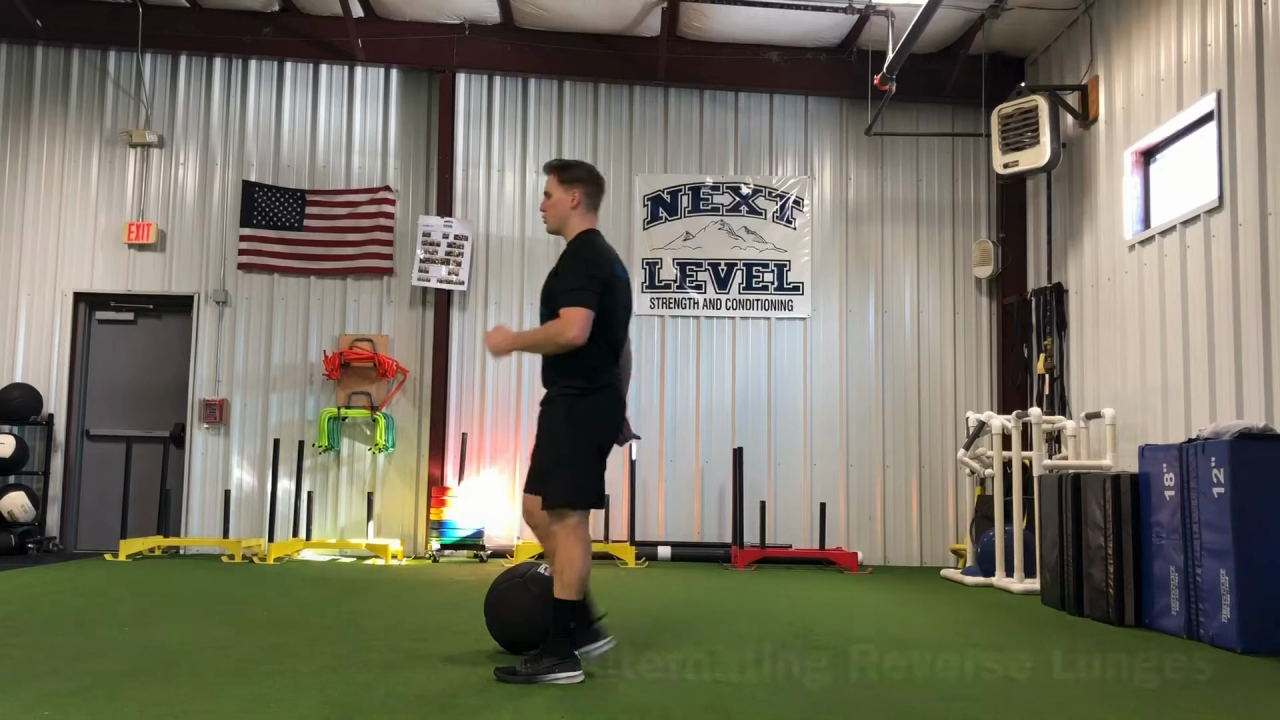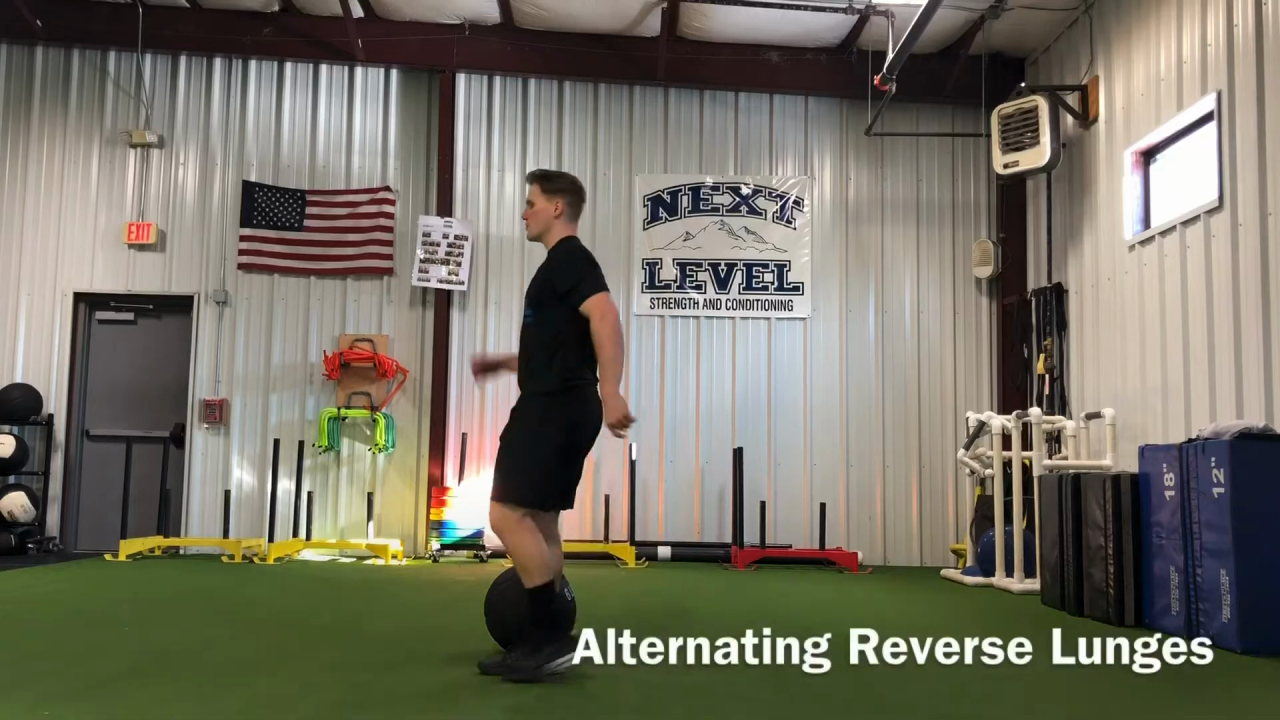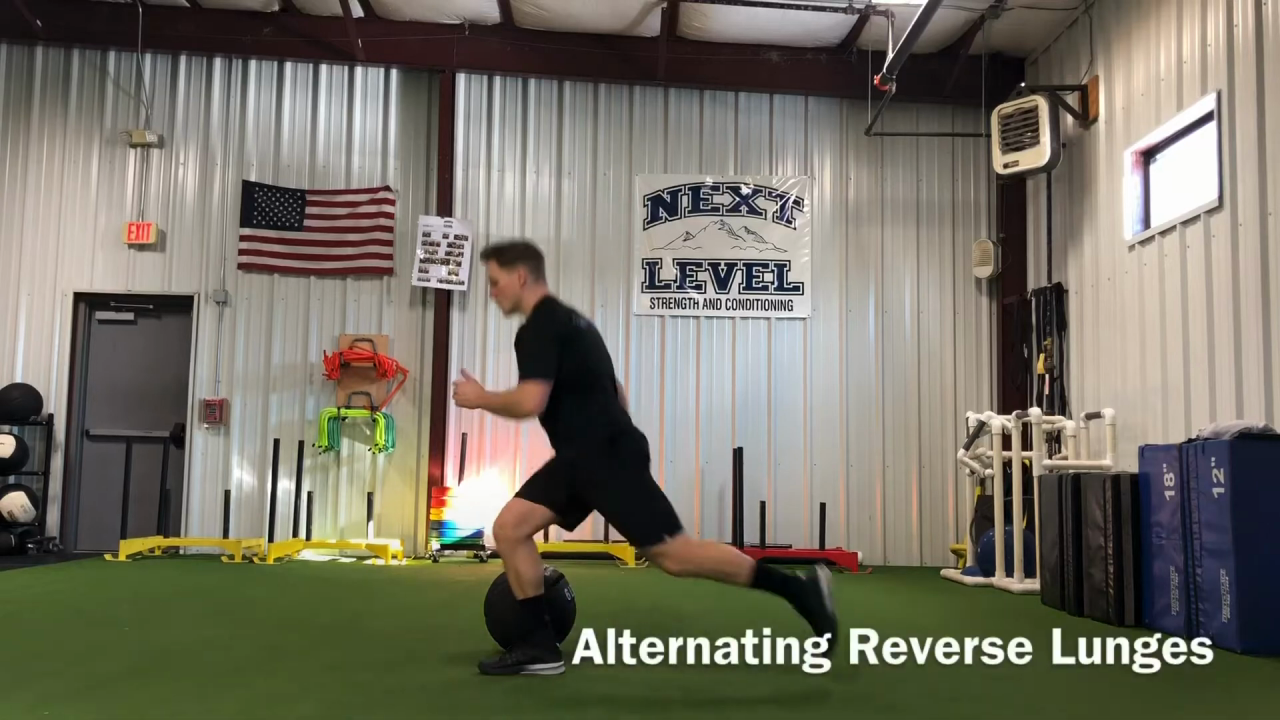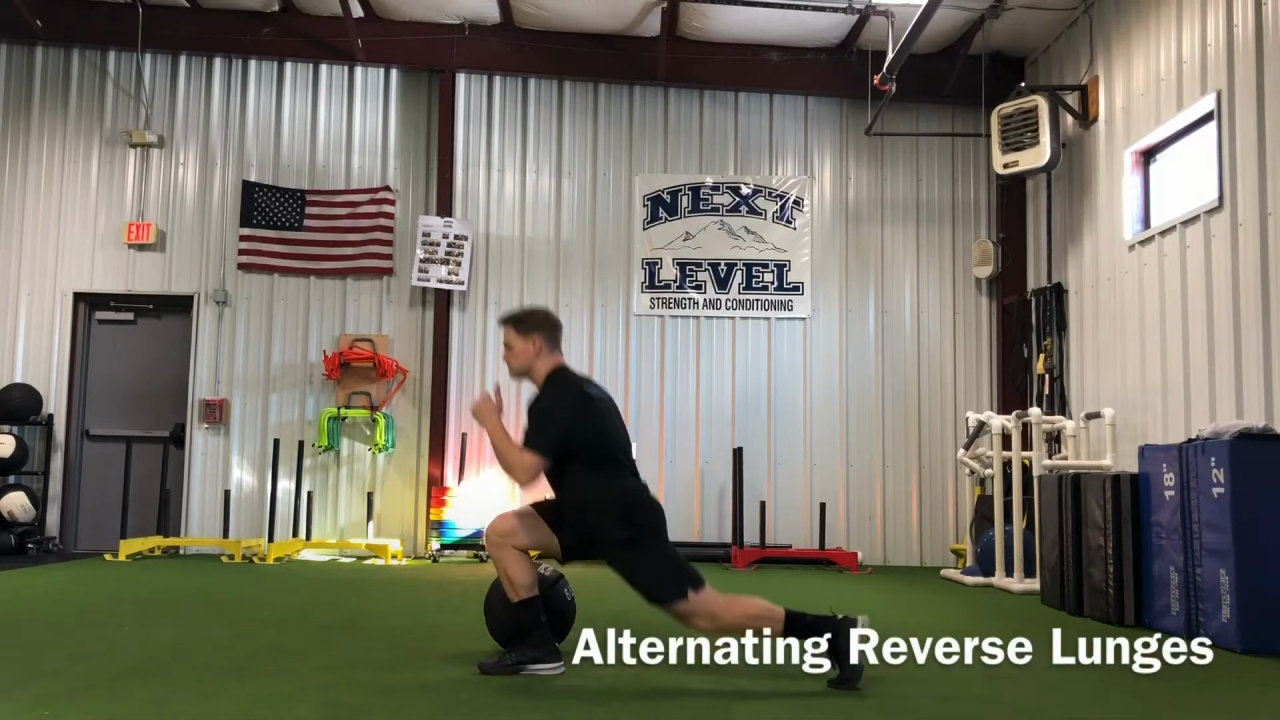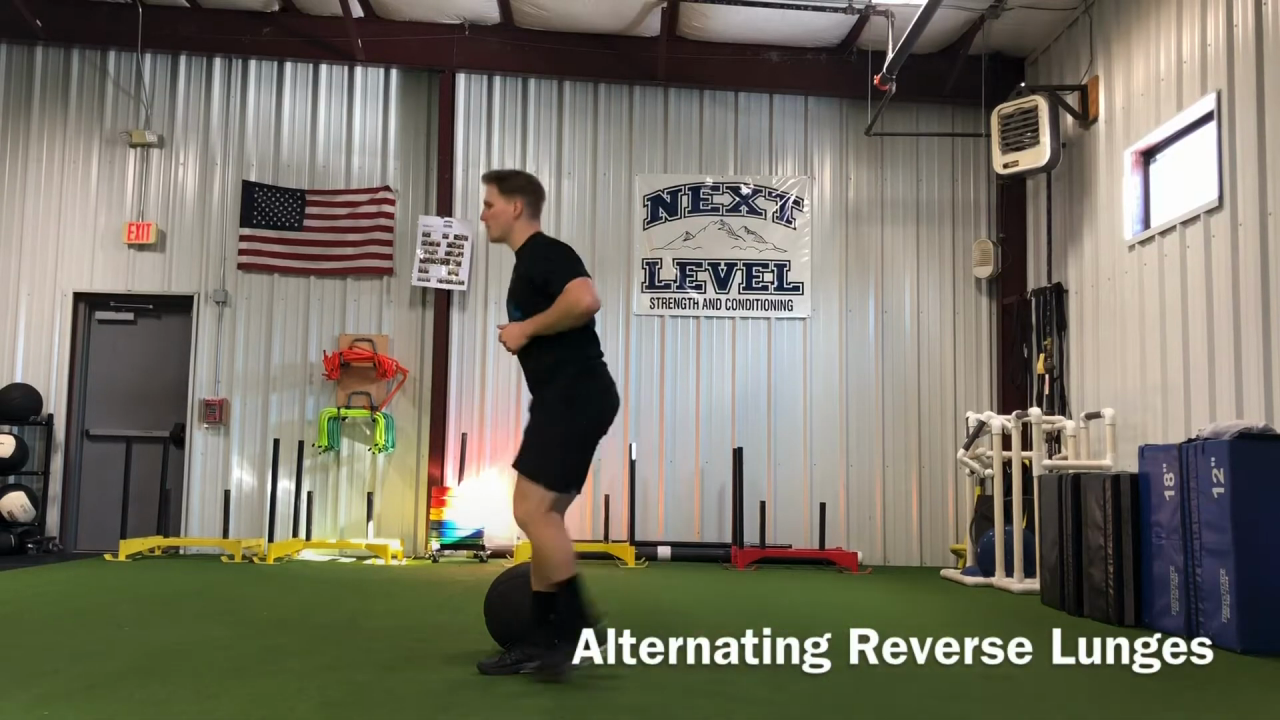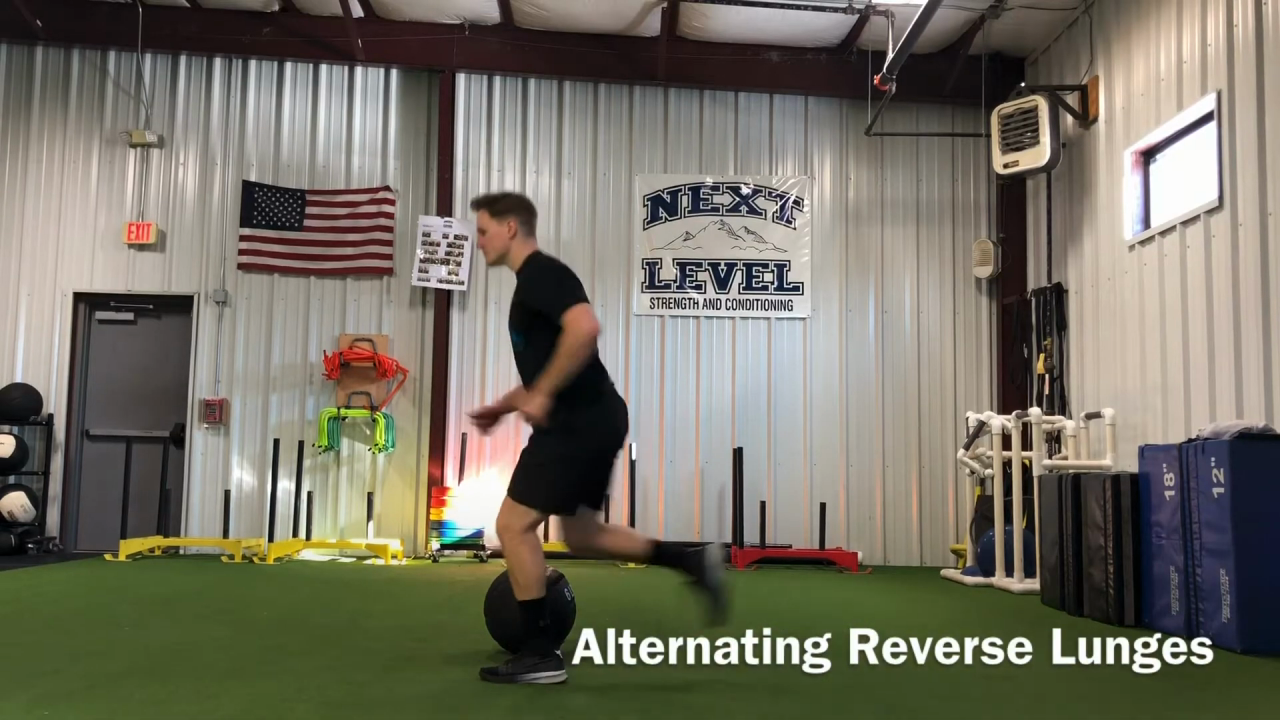
dt=0.4s
person 1, frame 1
left shoulder: (580, 256)
right shoulder: (605, 259)
left elbow: (572, 332)
right elbow: (619, 343)
left wrist: (513, 341)
right wrist: (619, 411)
left hip: (578, 406)
right hip: (593, 404)
left knee: (566, 523)
right knee: (539, 509)
left ankle: (561, 653)
right ankle: (580, 627)
person 1, frame 2
left shoulder: (569, 258)
right shoulder: (564, 265)
left elbow: (606, 317)
left wrist: (609, 391)
right wrist: (505, 362)
left hip: (552, 410)
right hip: (549, 408)
left knee: (507, 516)
right knee: (535, 522)
left ankle: (555, 638)
right ankle: (543, 638)
person 1, frame 3
left shoulder: (539, 326)
right shoulder: (561, 319)
left elbow: (530, 401)
right elbow: (602, 389)
left wrist: (477, 397)
left hip: (607, 455)
right hip: (583, 455)
left knee: (673, 552)
right knee: (509, 528)
left ankle: (802, 589)
right ankle: (540, 646)
person 1, frame 4
left shoulder: (555, 397)
right shoulder: (576, 390)
left elbow: (525, 472)
left wrist: (492, 426)
left hip: (626, 526)
right hip: (597, 515)
left knee: (706, 613)
right knee: (502, 534)
left ankle: (832, 633)
right ankle: (537, 646)
person 1, frame 5
left shoulder: (545, 252)
right shoulder: (537, 260)
left elbow: (586, 300)
left wrist: (527, 329)
left hip: (575, 398)
right hip: (563, 399)
left knee: (536, 510)
right knee: (539, 514)
left ankle: (575, 629)
right ankle: (546, 636)
person 1, frame 6
left shoulder: (542, 273)
right shoulder: (532, 284)
left elbow: (584, 328)
left wrist: (541, 395)
right wrist: (504, 405)
left hip: (571, 427)
right hip: (586, 424)
left knee: (515, 525)
right knee: (584, 535)
left ankle: (542, 656)
right ankle: (695, 561)
